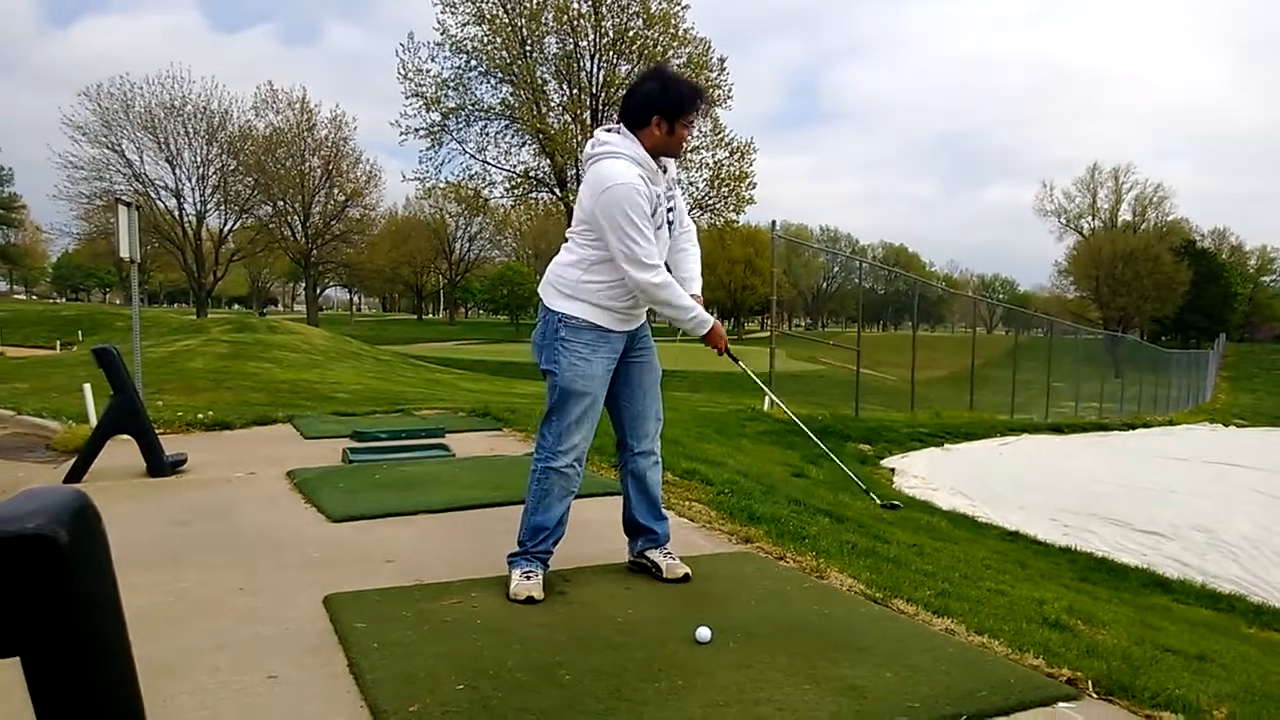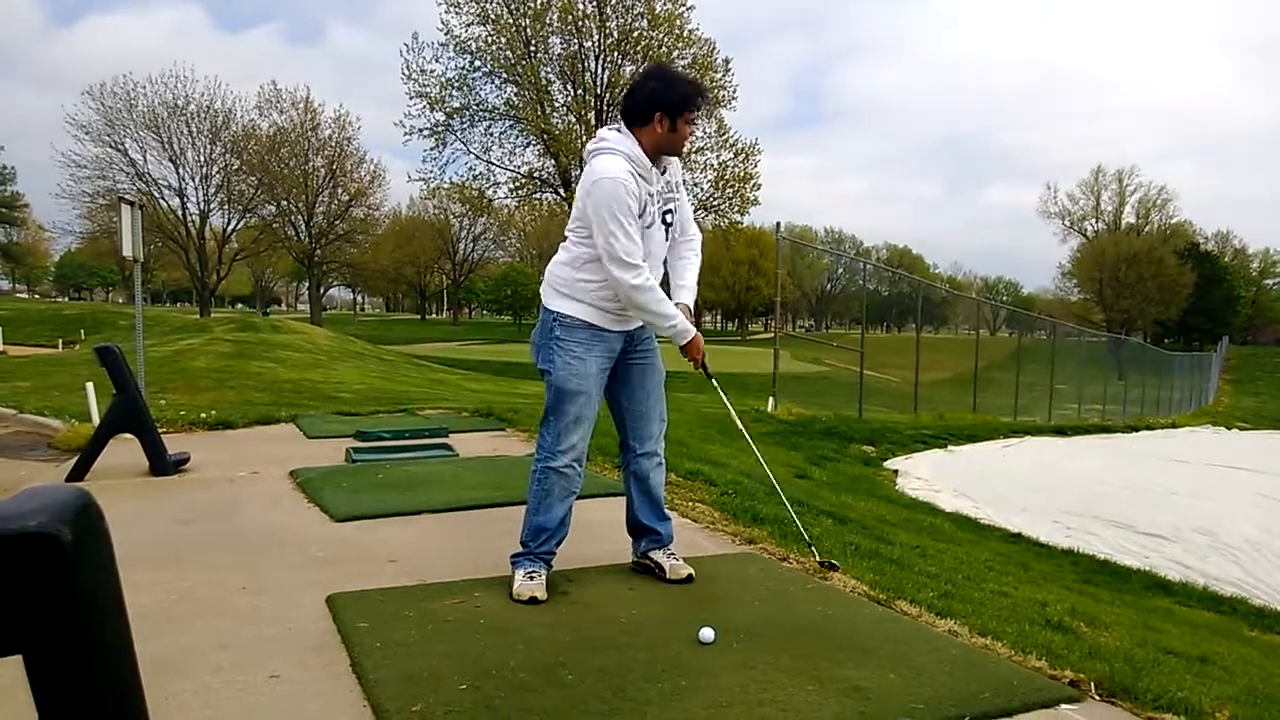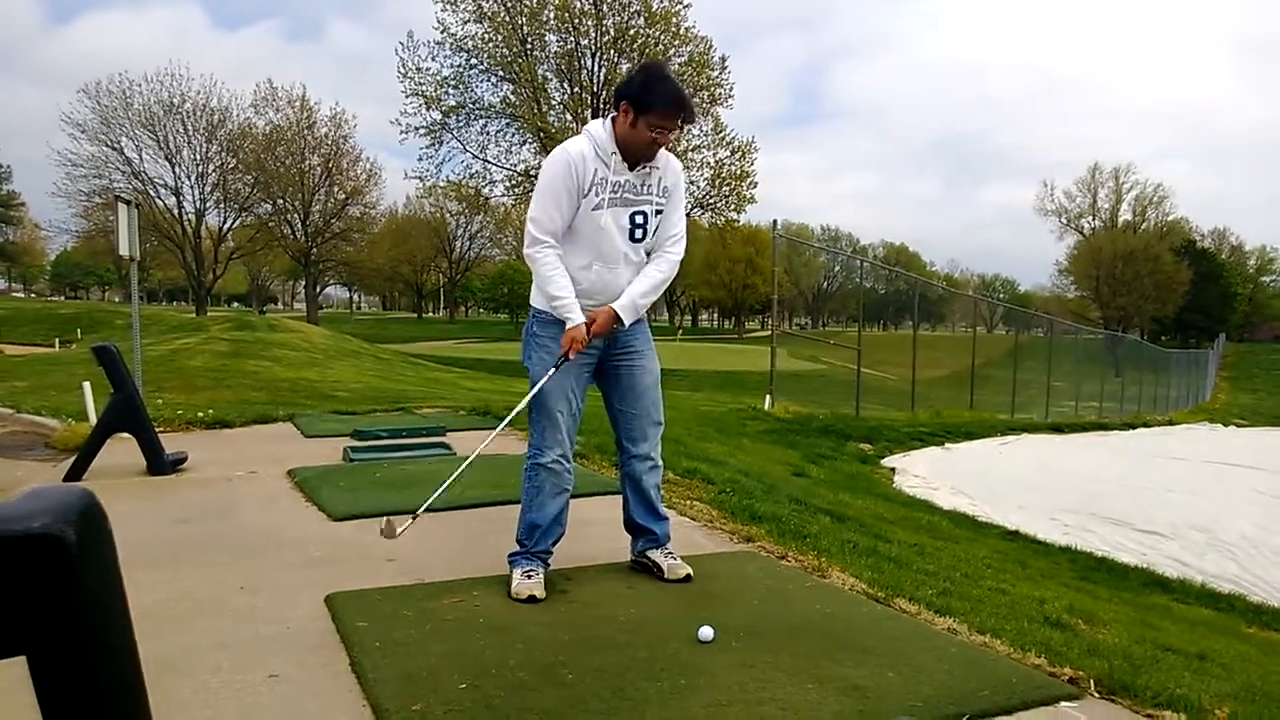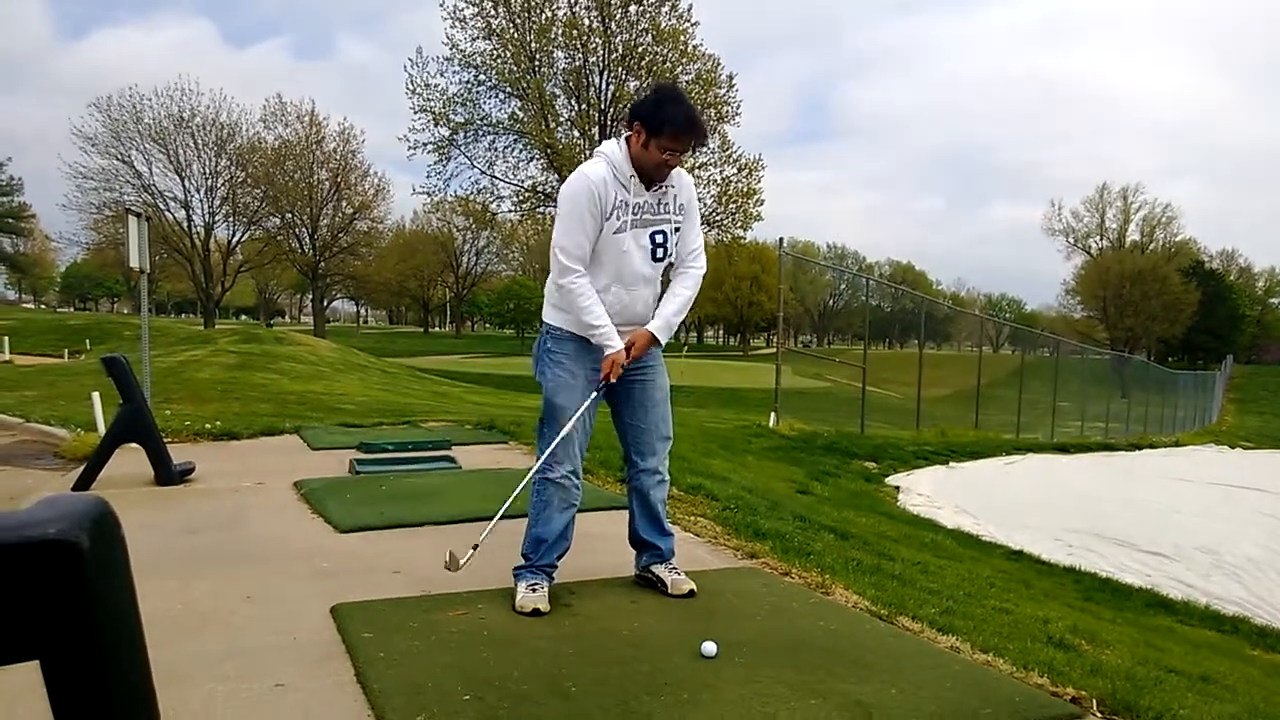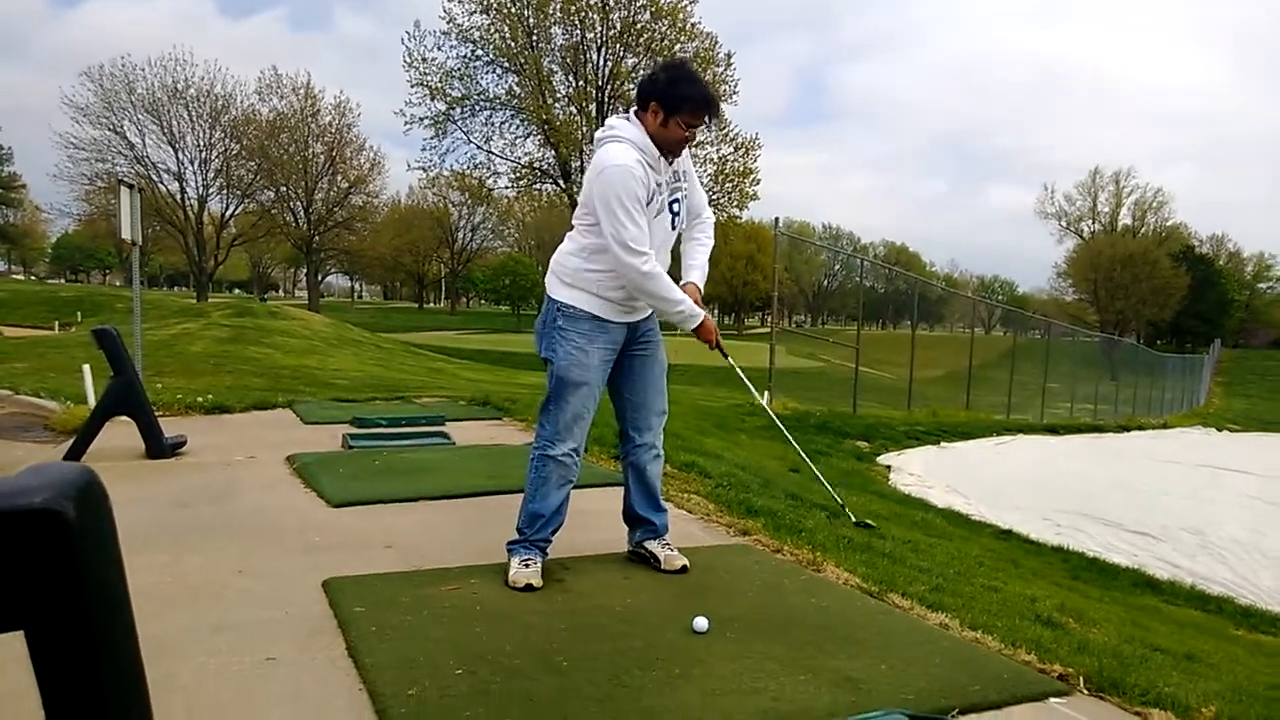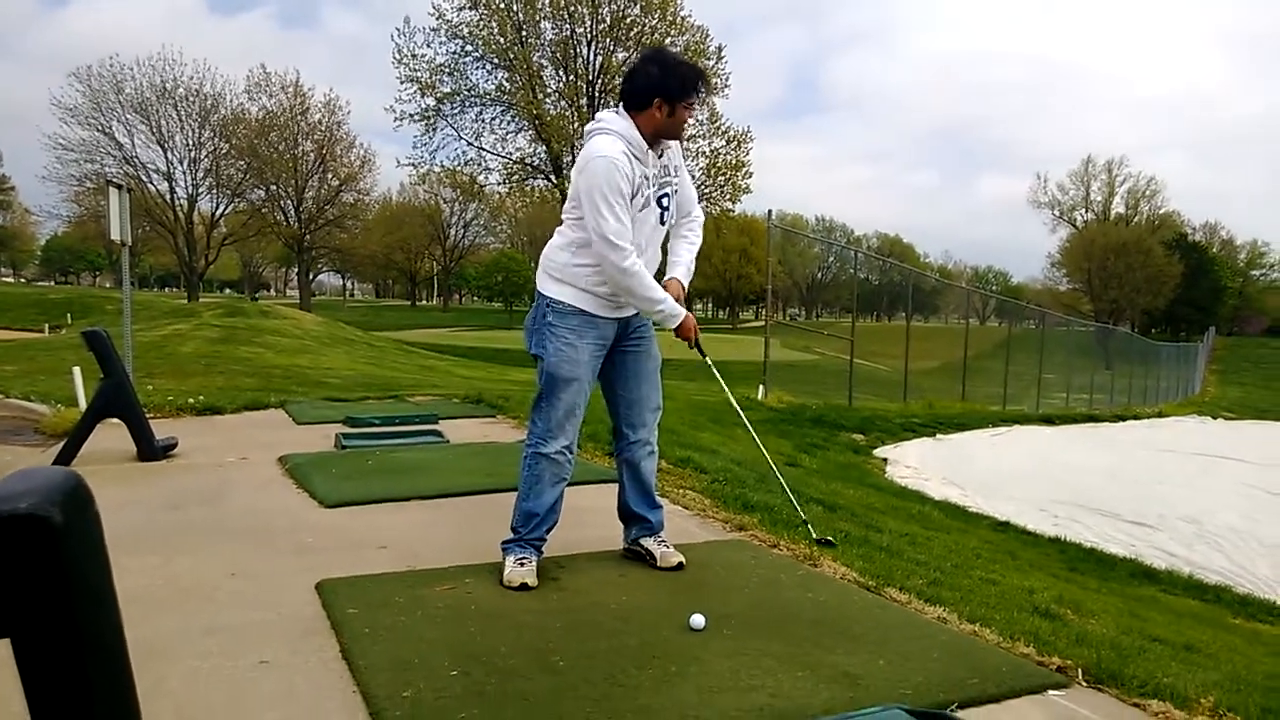
dt=0.4s
person 1, frame 1
left shoulder: (661, 165)
right shoulder: (619, 181)
left elbow: (681, 230)
right elbow: (645, 276)
left wrist: (695, 293)
right wrist: (701, 324)
left hip: (630, 322)
right hip: (579, 322)
left knee: (643, 441)
right knee: (565, 449)
left ankle: (648, 543)
right ankle: (530, 559)
person 1, frame 2
left shoulder: (667, 167)
right shoulder: (612, 177)
left elbow: (685, 236)
right elbow: (627, 275)
left wrist: (683, 302)
right wrist: (683, 332)
left hip: (633, 325)
right hip: (577, 323)
left knee: (647, 442)
right knee: (565, 450)
left ankle: (652, 543)
right ankle: (533, 559)
person 1, frame 3
left shoulder: (669, 171)
right shoulder: (572, 158)
left elbow: (668, 253)
right elbow: (539, 245)
left wrist: (616, 310)
right wrist: (572, 318)
left hip: (625, 323)
right hip: (560, 322)
left knee: (643, 441)
right knee: (552, 447)
left ankle: (650, 543)
right ankle: (530, 558)
person 1, frame 4
left shoulder: (681, 188)
right shoulder: (591, 181)
left elbow: (690, 267)
right elbow: (568, 273)
left wrist: (654, 331)
right wrist: (607, 343)
left hip: (642, 340)
right hip: (576, 339)
left knee: (651, 456)
right knee: (561, 462)
left ankle: (654, 557)
right ankle: (535, 571)
person 1, frame 5
left shoulder: (674, 156)
right shoulder: (619, 165)
left elbow: (700, 220)
right elbow: (635, 264)
left wrist: (694, 281)
right wrist: (694, 318)
left hip: (641, 316)
right hip: (583, 313)
left knee: (646, 432)
right knee: (563, 438)
left ankle: (647, 533)
right ankle: (529, 547)
person 1, frame 6
left shoulder: (668, 150)
right shoulder: (606, 157)
left elbow: (688, 217)
right elbow: (615, 255)
left wrist: (678, 278)
right wrist: (673, 314)
left hip: (631, 312)
right hip: (573, 309)
left knee: (641, 429)
right knee: (556, 435)
left ankle: (643, 531)
right ankle: (524, 545)
